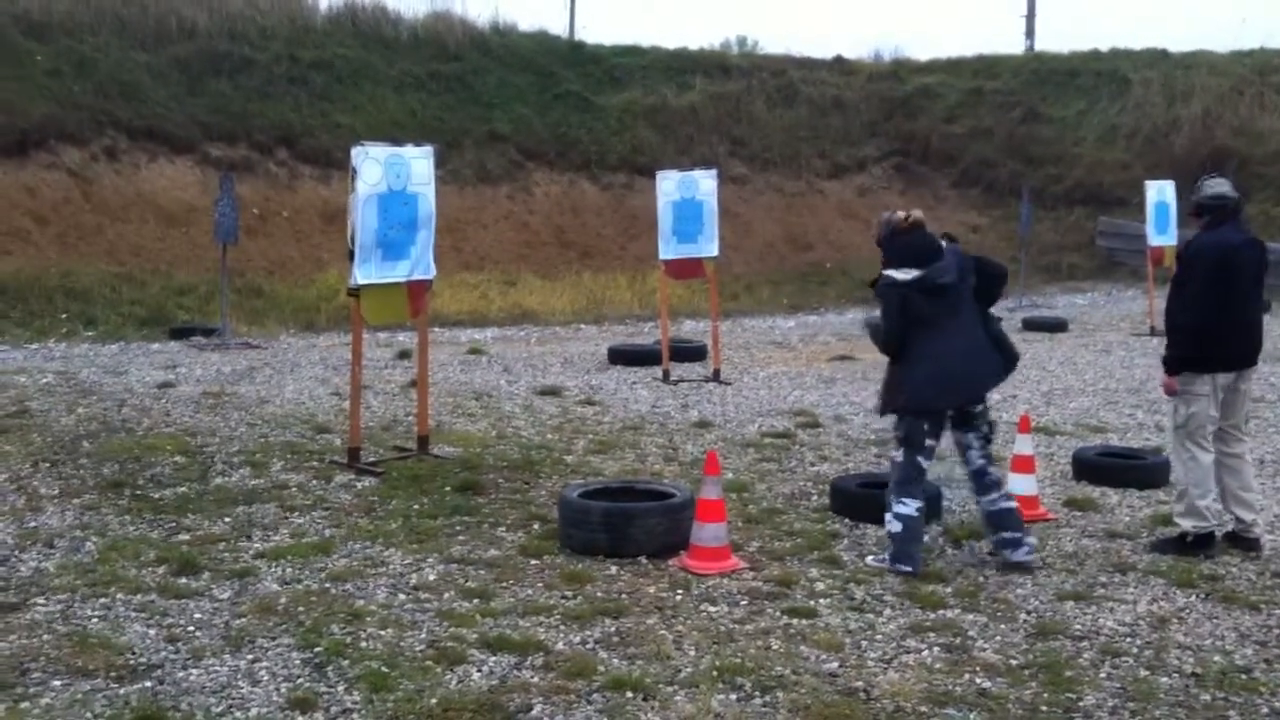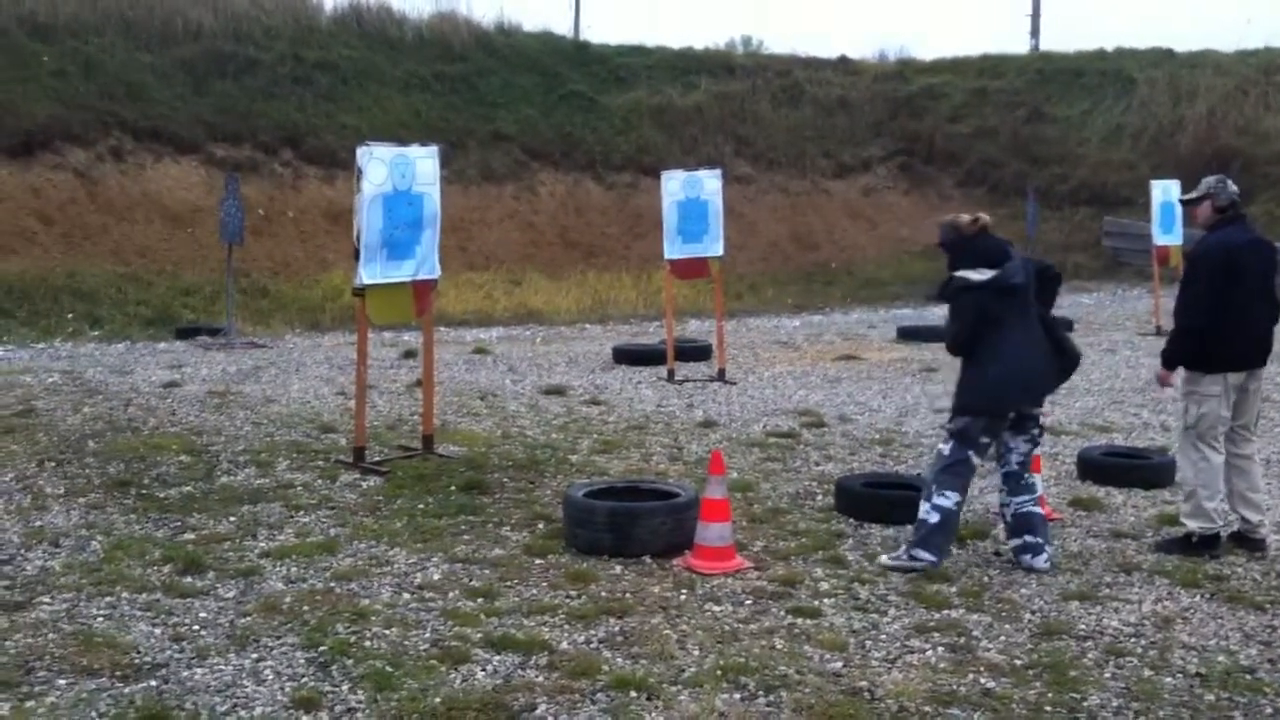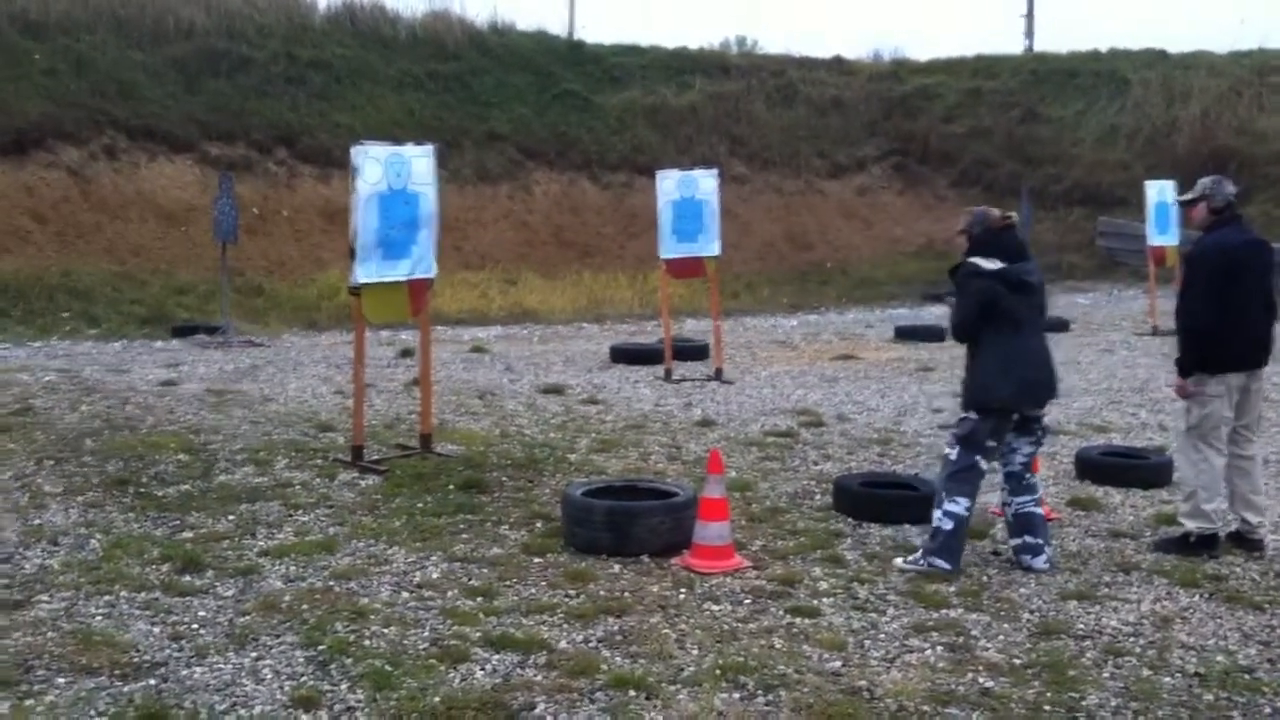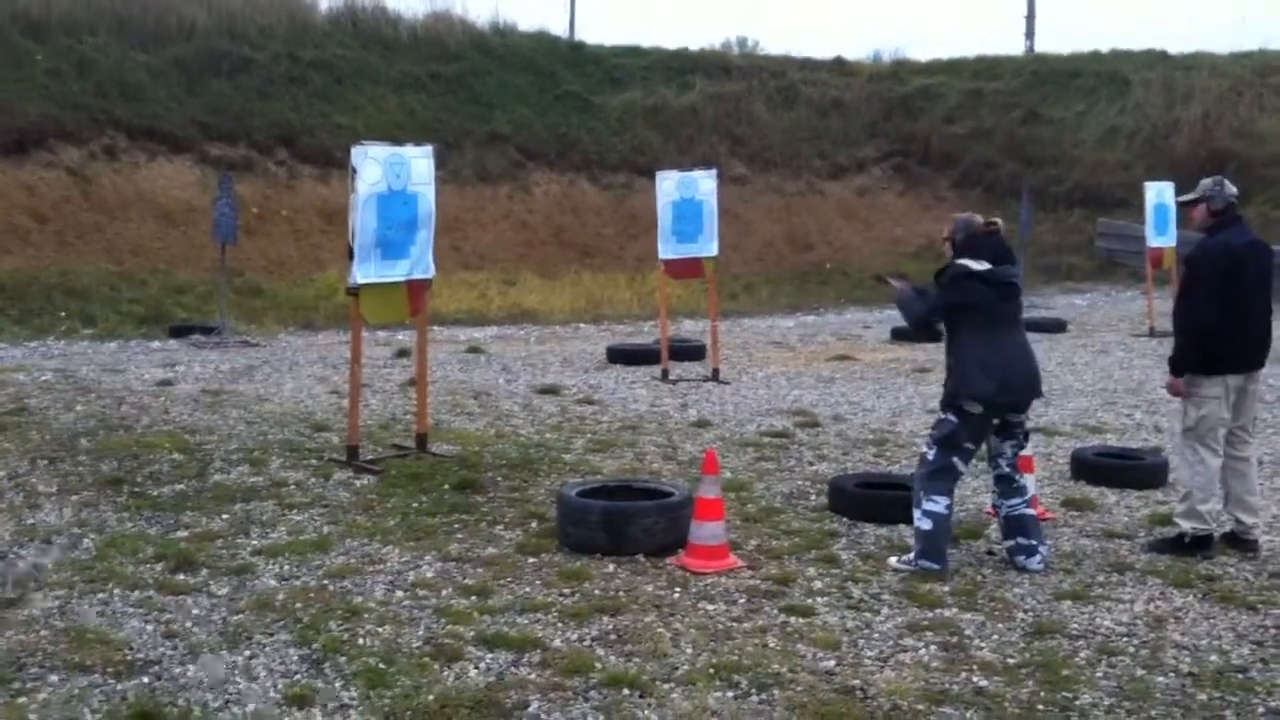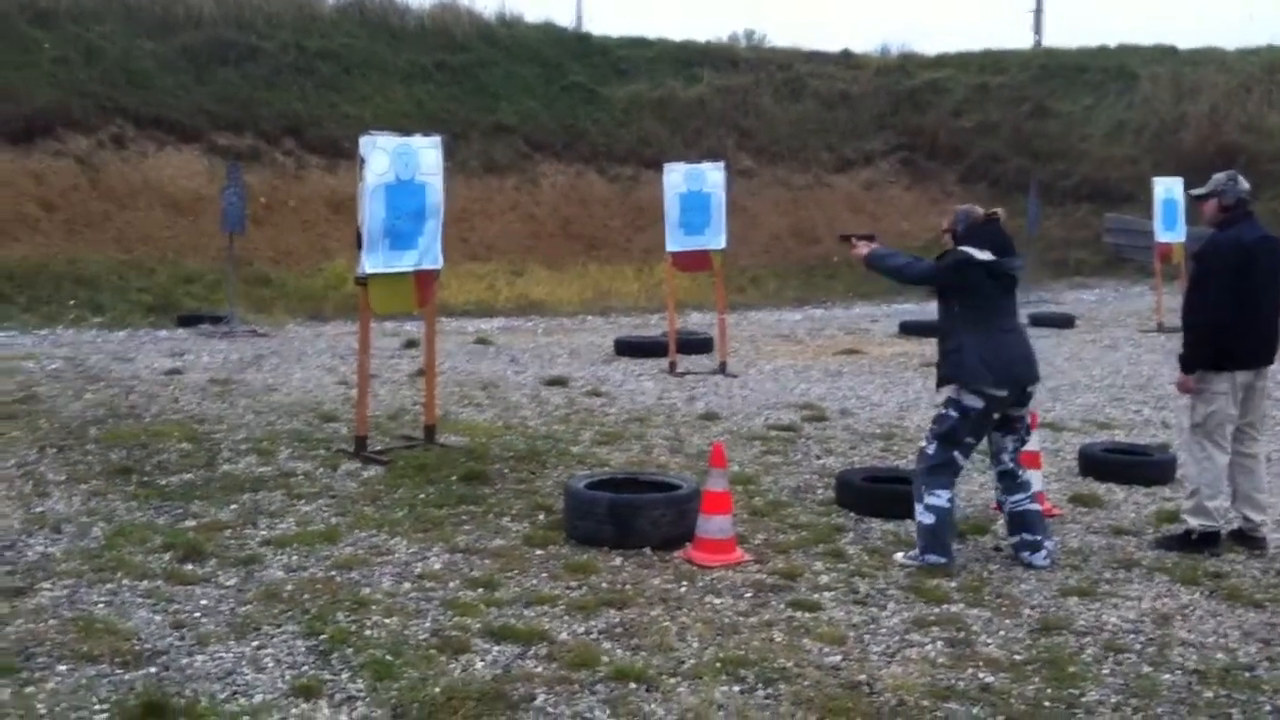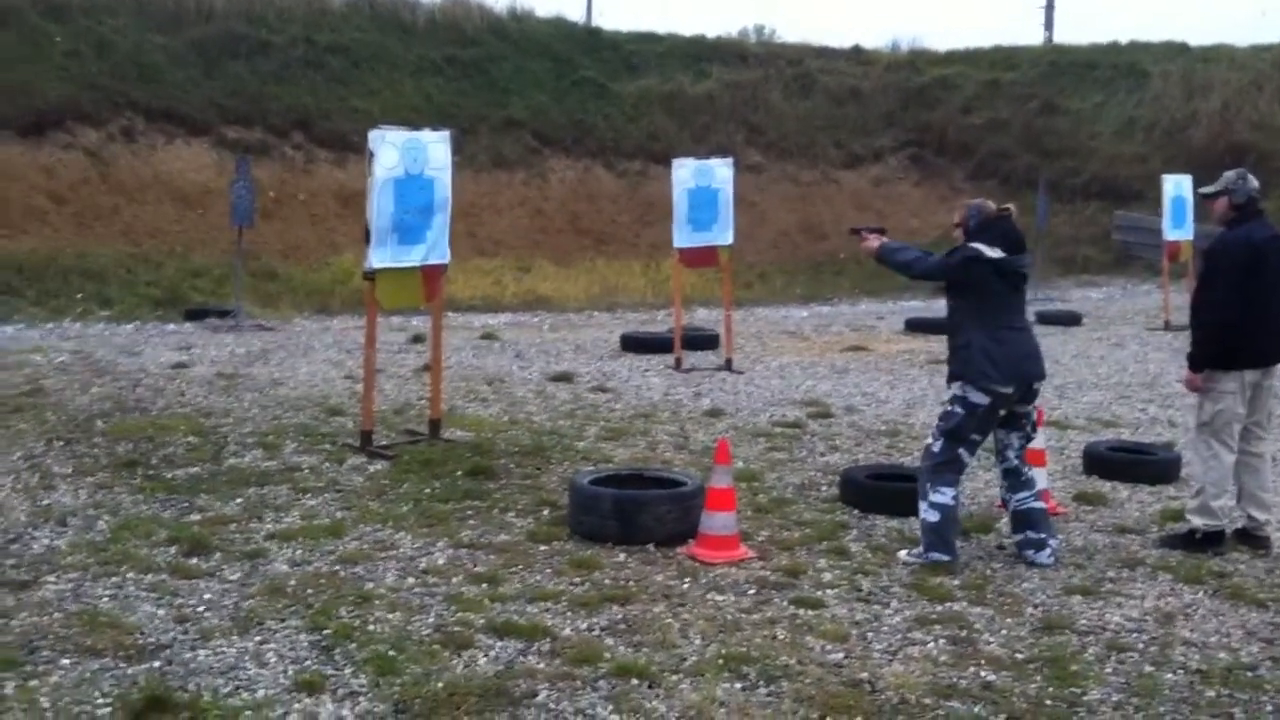
dt=0.4s
person 1, frame 1
left shoulder: (1203, 248)
right shoulder: (1253, 246)
left elbow: (1189, 313)
left wrist: (1173, 366)
left hip: (1204, 362)
right hip: (1241, 358)
left knee: (1193, 443)
right knee: (1233, 440)
left ankle: (1197, 532)
right ankle: (1247, 529)
person 1, frame 2
left shoulder: (1211, 248)
left elbow: (1192, 313)
left wrist: (1170, 360)
left hip: (1213, 363)
left knee: (1203, 445)
right knee: (1243, 442)
left ankle: (1203, 532)
person 1, frame 3
left shoulder: (1209, 249)
right shoulder: (1258, 246)
left elbow: (1196, 316)
right elbow: (1267, 305)
left wrist: (1185, 368)
left hip: (1216, 364)
right hip: (1251, 360)
left knee: (1203, 446)
right knee: (1244, 444)
left ankle: (1201, 532)
right ankle: (1252, 530)
person 1, frame 4
left shoulder: (1211, 251)
right shoulder: (1258, 248)
left elbow: (1196, 317)
left wrist: (1178, 367)
left hip: (1213, 367)
right hip: (1248, 362)
left knee: (1201, 447)
right knee: (1241, 444)
left ankle: (1196, 533)
right ankle: (1246, 530)
person 1, frame 5
left shoulder: (1221, 246)
left elbow: (1206, 313)
left wrist: (1189, 365)
left hip: (1222, 362)
left knee: (1208, 444)
right knee: (1249, 442)
left ankle: (1203, 530)
person 1, frame 6
left shoulder: (1230, 244)
left elbow: (1214, 311)
left wrist: (1197, 363)
left hip: (1230, 362)
left knee: (1214, 443)
left ankle: (1208, 529)
person 2, frame 1
left shoulder: (895, 284)
right shoulder: (956, 259)
left elbow: (891, 343)
right elbow: (997, 276)
left wrist: (877, 331)
left hip: (924, 385)
right hip: (970, 377)
left knee: (909, 469)
right knee: (980, 463)
left ankle: (903, 556)
right ankle: (1016, 544)
person 2, frame 2
left shoulder: (967, 287)
right shoulder: (1017, 264)
left elbow: (957, 343)
left wrist: (952, 325)
left hip: (990, 388)
right hip: (1030, 382)
left knee: (953, 465)
right knee: (1017, 467)
left ankle: (924, 549)
right ankle: (1033, 550)
person 2, frame 3
left shoulder: (978, 276)
right shoulder: (1028, 270)
left elbow: (961, 330)
left wrist: (957, 308)
left hip: (994, 387)
right hip: (1034, 382)
left knee: (961, 469)
right knee: (1019, 467)
left ankle: (940, 555)
right ankle: (1034, 551)
person 2, frame 4
left shoulder: (962, 276)
right shoulder: (1003, 275)
left elbow: (921, 317)
left wrist: (904, 293)
right wrist: (920, 294)
left hip: (979, 388)
right hip: (1019, 383)
left knee: (936, 469)
right knee: (1006, 469)
left ankle: (928, 555)
right ankle: (1029, 551)
person 2, frame 5
left shoulder: (963, 265)
right shoulder: (998, 265)
left elbow: (914, 272)
right elbow: (929, 268)
left wrist: (871, 256)
right wrist: (881, 253)
left hip: (979, 381)
right hip: (1017, 377)
left knee: (935, 464)
right knee: (1009, 463)
left ankle: (933, 550)
right ankle: (1034, 547)
person 2, frame 6
left shoulder: (973, 261)
right shoulder: (1009, 261)
left elbow: (923, 267)
right elbow: (938, 262)
left wrist: (881, 249)
right wrist: (891, 246)
left hip: (986, 377)
right hip: (1022, 374)
left knee: (941, 461)
right knee: (1014, 461)
left ankle: (936, 548)
right ankle: (1039, 545)
